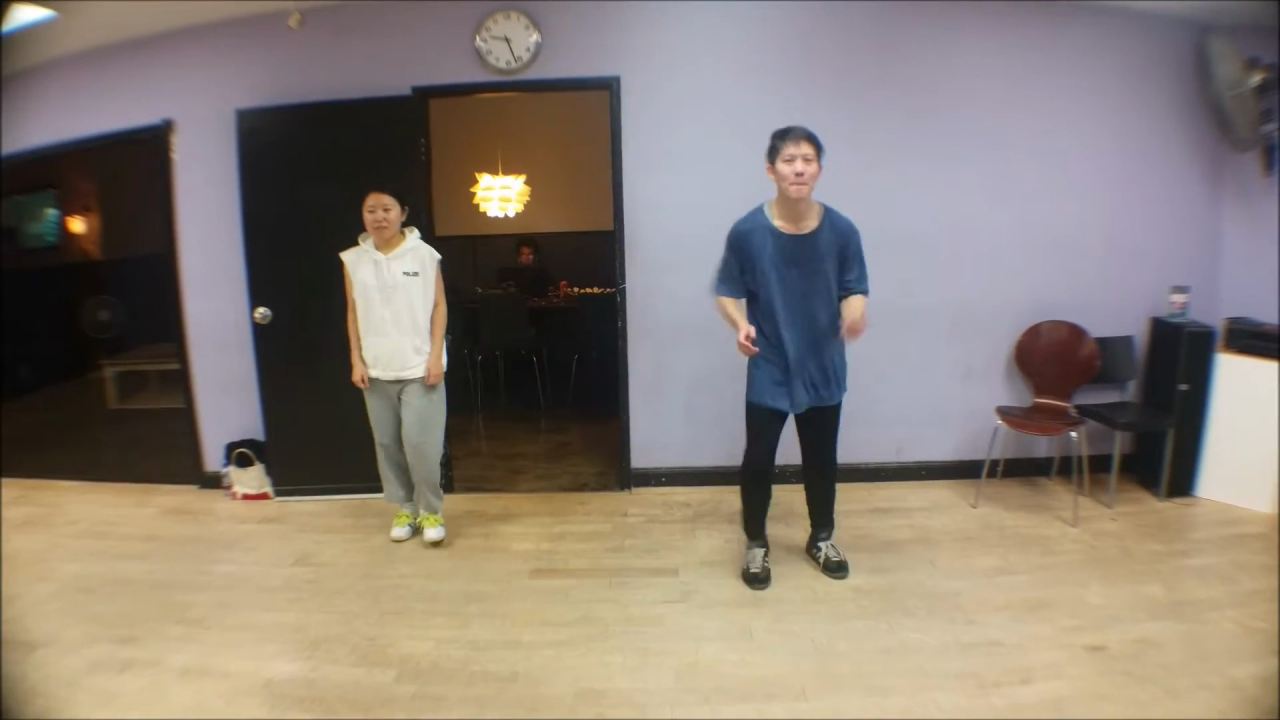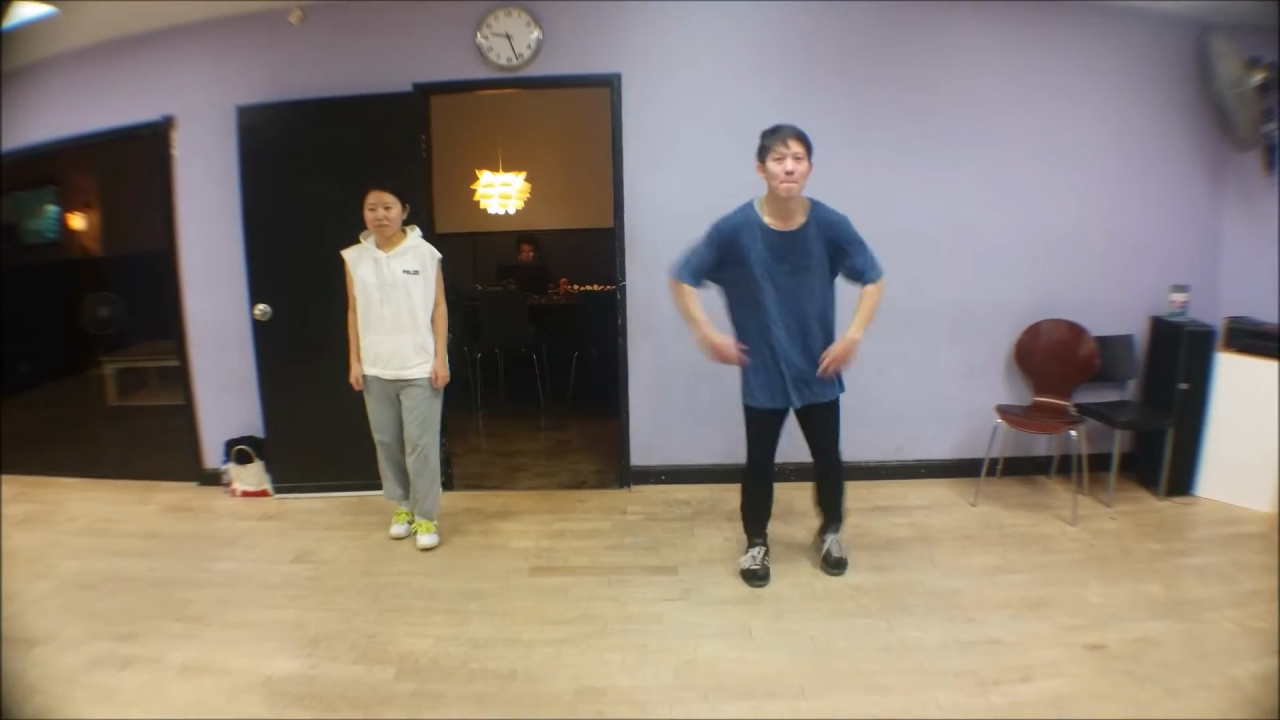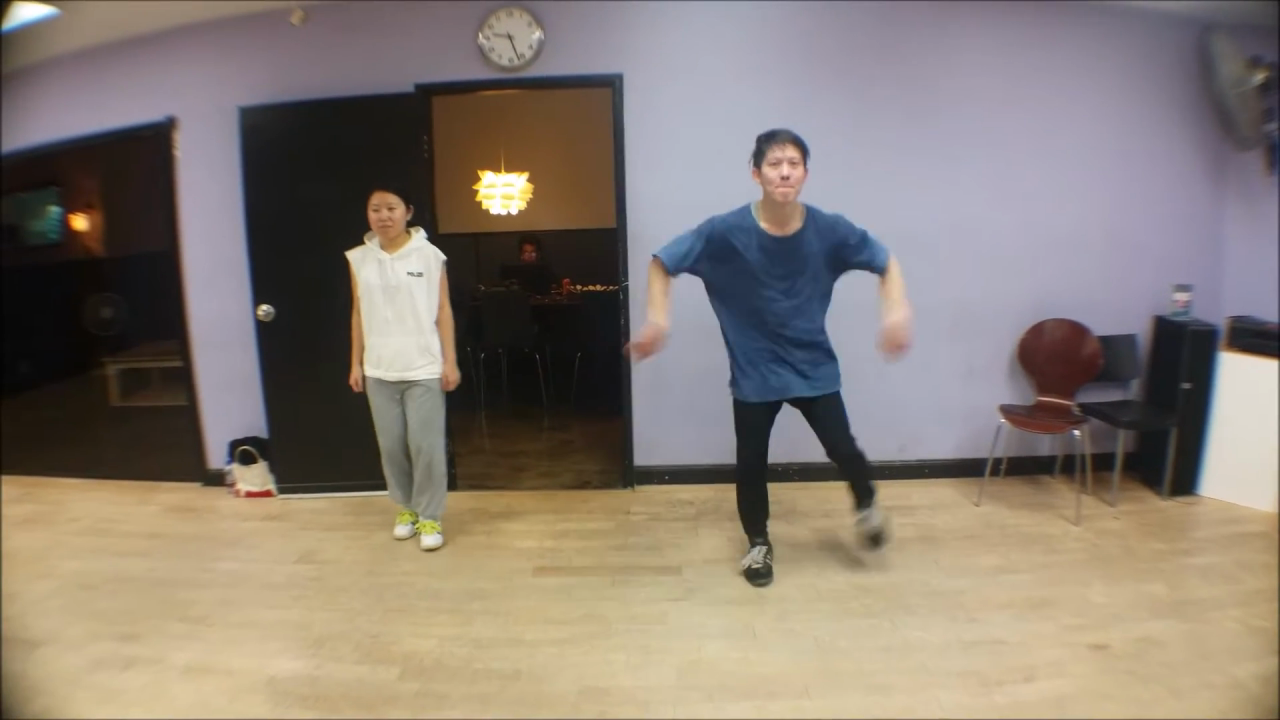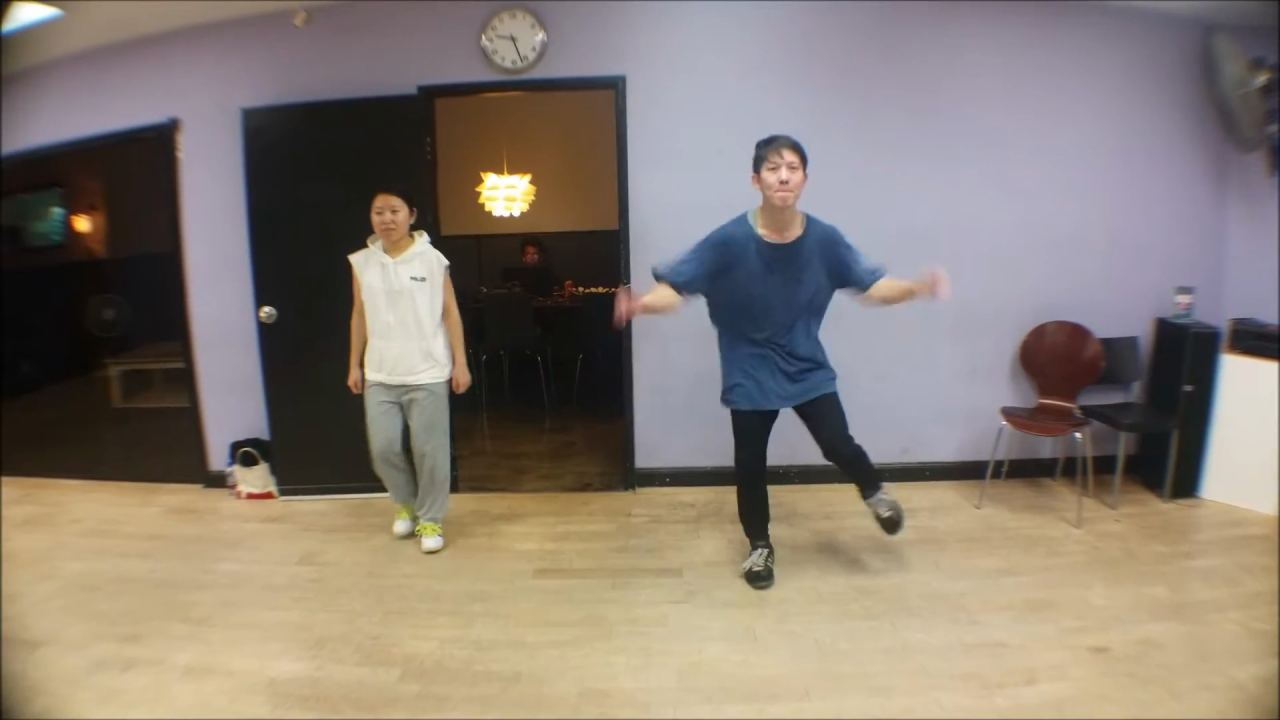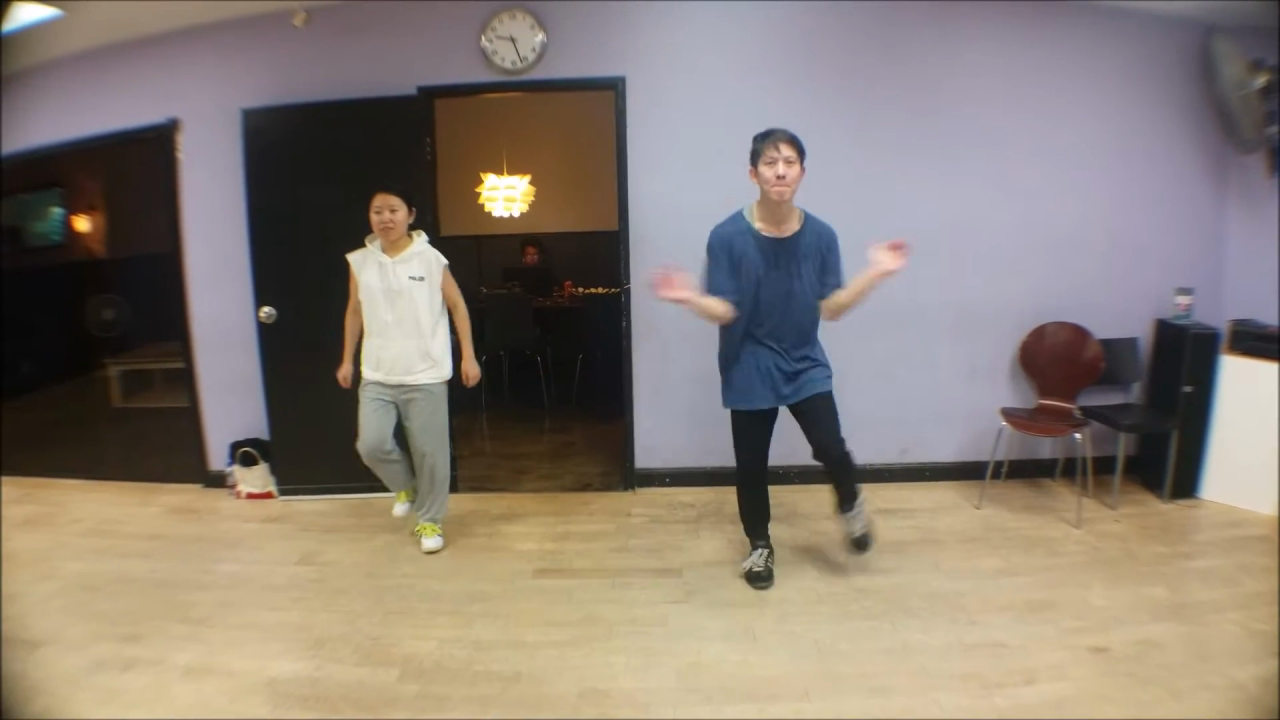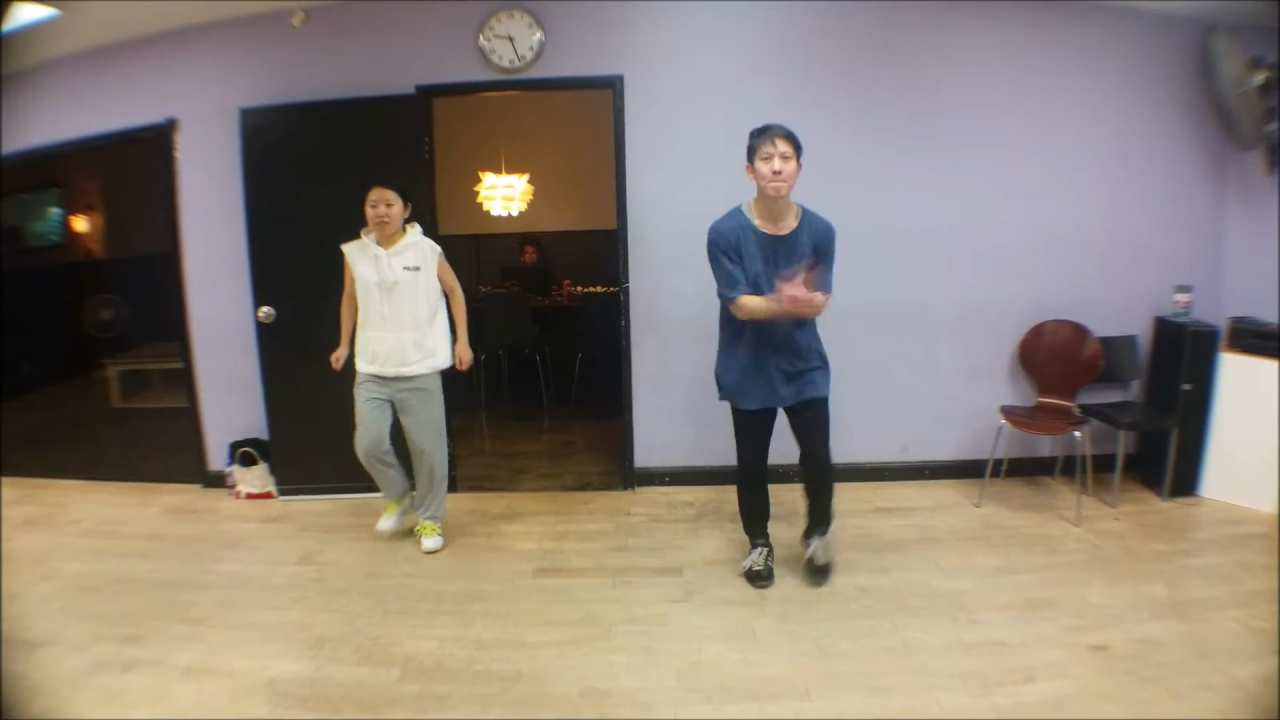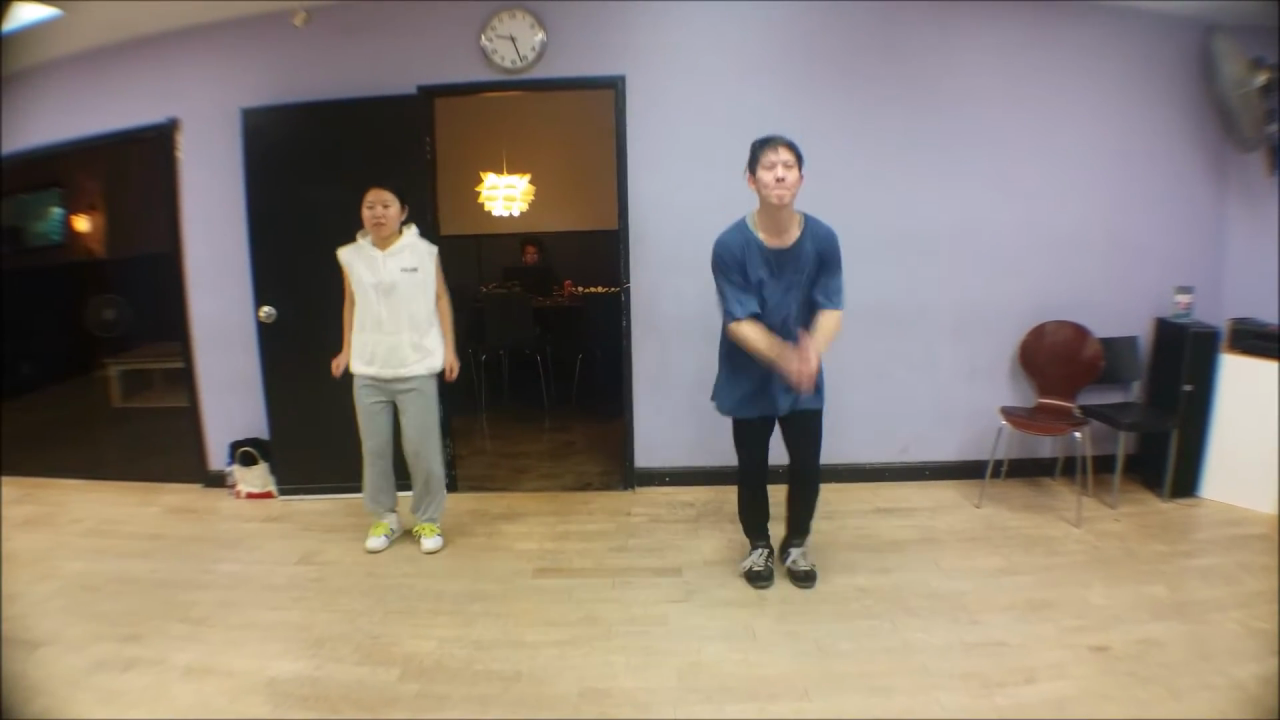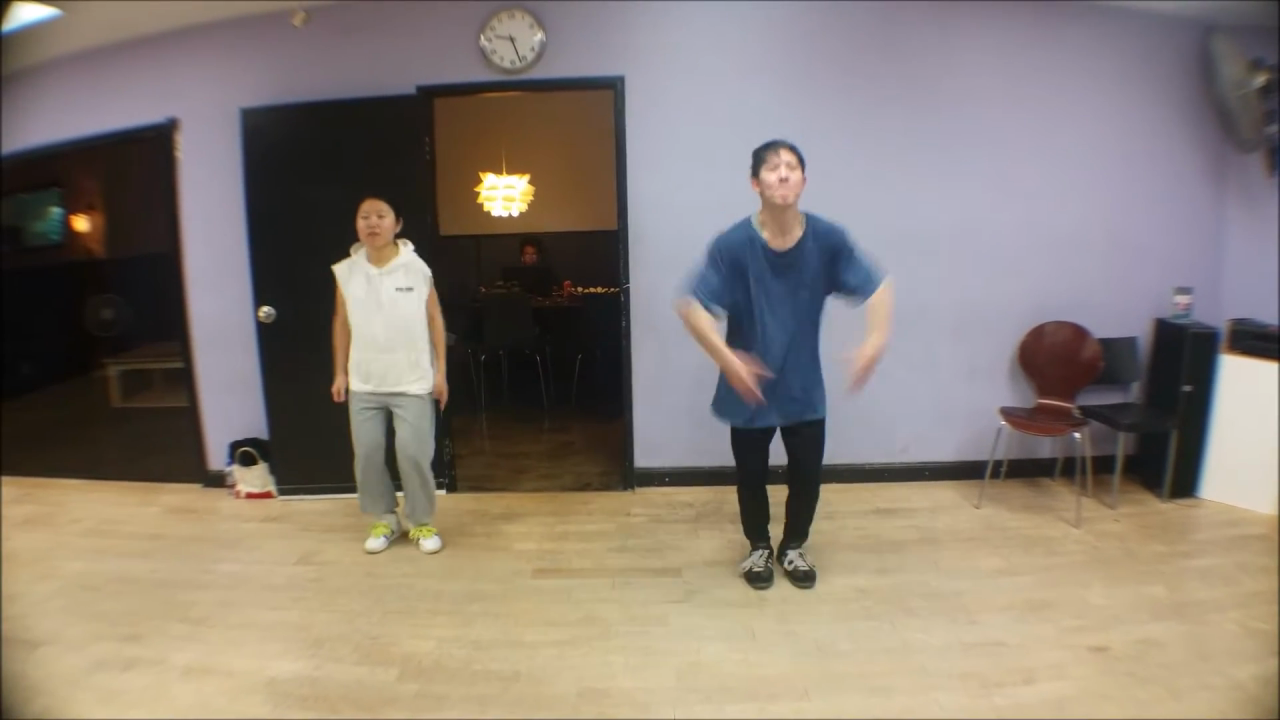
dt=0.1s
person 1, frame 1
left shoulder: (841, 230)
right shoulder: (747, 232)
left elbow: (855, 294)
right elbow: (728, 292)
left wrist: (854, 314)
right wrist: (741, 323)
left hip: (822, 370)
right hip: (770, 371)
left knee: (819, 461)
right knee: (758, 461)
left ankle: (821, 538)
right ankle: (756, 542)
person 1, frame 2
left shoulder: (831, 225)
right shoulder: (733, 229)
left elbow: (873, 280)
right elbow: (682, 279)
left wrist: (853, 336)
right wrist: (705, 331)
left hip: (817, 367)
right hip: (762, 369)
left knee: (827, 455)
right knee: (759, 461)
left ankle: (831, 530)
right ankle: (756, 542)
person 1, frame 3
left shoulder: (828, 229)
right shoulder: (726, 230)
left elbow: (885, 262)
right elbow: (662, 264)
left wrist: (896, 311)
right wrist: (658, 318)
left hip: (812, 363)
right hip: (755, 367)
left knee: (841, 446)
right knee: (751, 460)
left ankle: (867, 505)
right ankle: (758, 542)
person 1, frame 4
left shoulder: (825, 239)
right shoulder: (729, 240)
left elbow: (870, 288)
right elbow: (673, 287)
left wrist: (913, 289)
right wrist: (643, 304)
left hip: (808, 370)
right hip: (750, 375)
left knee: (840, 447)
right knee: (750, 466)
left ankle: (874, 493)
right ankle: (760, 546)
person 1, frame 5
left shoulder: (821, 236)
right shoulder: (727, 237)
left elbow: (830, 307)
right elbow: (725, 312)
left wrist: (876, 273)
right wrist: (689, 298)
left hip: (805, 367)
right hip: (750, 372)
left knee: (831, 449)
right knee: (751, 465)
left ankle: (852, 505)
right ankle: (759, 545)
person 1, frame 6
left shoulder: (819, 231)
right shoulder: (726, 232)
left elbow: (818, 304)
right elbow: (739, 306)
left wrist: (802, 300)
right wrist: (780, 303)
left hip: (804, 367)
right hip: (748, 370)
left knee: (816, 458)
right knee: (751, 463)
left ankle: (817, 534)
right ankle: (759, 543)
person 1, frame 7
left shoulder: (822, 239)
right shoulder: (731, 245)
left elbow: (830, 311)
right elbow: (738, 323)
left wrist: (810, 357)
right wrist: (784, 359)
left hip: (803, 382)
right hip: (750, 383)
left knee: (806, 470)
right knee: (752, 468)
left ankle: (794, 544)
right ankle: (757, 545)
person 1, frame 8
left shoulder: (828, 238)
right shoulder: (733, 244)
left elbow: (877, 288)
right elbow: (693, 307)
left wrist: (876, 339)
right wrist: (727, 359)
left hip: (803, 389)
right hip: (750, 388)
left knee: (806, 475)
right knee: (751, 473)
left ankle: (793, 546)
right ankle: (759, 547)
person 2, frame 1
left shoulder: (424, 255)
right shoulder: (353, 260)
left elbow: (439, 307)
right elbow: (353, 314)
left wrist: (436, 356)
right wrist: (356, 361)
left hip: (419, 367)
right hip: (377, 370)
left knee: (421, 442)
right knee: (387, 443)
left ankle: (430, 510)
right ankle: (404, 508)
person 2, frame 2
left shoulder: (424, 254)
right shoulder: (354, 258)
left elbow: (439, 308)
right elbow: (354, 312)
left wrist: (440, 359)
right wrist: (354, 361)
left hip: (420, 367)
right hip: (376, 369)
left knee: (421, 444)
right knee: (387, 442)
left ankle: (426, 517)
right ankle: (403, 507)
person 2, frame 3
left shoulder: (428, 256)
right shoulder: (358, 259)
left elbow: (443, 310)
right elbow: (358, 314)
left wrist: (450, 360)
right wrist: (355, 363)
left hip: (424, 369)
right hip: (379, 371)
left knee: (425, 446)
right knee: (390, 445)
left ankle: (429, 517)
right ankle: (406, 509)
person 2, frame 4
left shoulder: (431, 259)
right shoulder: (362, 263)
left elbow: (450, 312)
right elbow: (359, 316)
left wrist: (460, 363)
right wrist: (355, 365)
left hip: (428, 373)
right hip: (380, 375)
left knee: (429, 450)
right knee: (383, 449)
left ankle: (431, 520)
right ankle: (405, 505)
person 2, frame 5
left shoulder: (431, 259)
right shoulder: (359, 262)
left elbow: (456, 305)
right elbow: (354, 310)
left wrist: (467, 353)
right wrist: (347, 357)
left hip: (425, 375)
right hip: (377, 375)
left knee: (429, 450)
right knee: (370, 444)
left ankle: (430, 520)
right ankle: (405, 485)
person 2, frame 6
left shoulder: (425, 250)
right shoulder: (354, 253)
left elbow: (454, 290)
left wrist: (462, 340)
right wrist: (344, 343)
left hip: (420, 367)
right hip: (371, 369)
left knee: (427, 447)
right knee: (369, 444)
left ankle: (429, 519)
right ankle: (397, 498)
person 2, frame 7
left shoulder: (423, 252)
right shoulder: (350, 257)
left elbow: (441, 301)
left wrist: (449, 350)
right wrist: (346, 350)
left hip: (418, 369)
right hip: (368, 371)
left knee: (423, 449)
right knee: (375, 449)
left ankle: (427, 520)
right ankle: (384, 517)
person 2, frame 8
left shoulder: (415, 269)
right shoulder: (346, 272)
left elbow: (434, 320)
right elbow: (342, 323)
left wrist: (440, 372)
right wrist: (340, 373)
left hip: (411, 383)
right hip: (364, 384)
left knee: (413, 454)
right knee: (367, 456)
left ankle: (422, 522)
right ankle: (384, 520)
